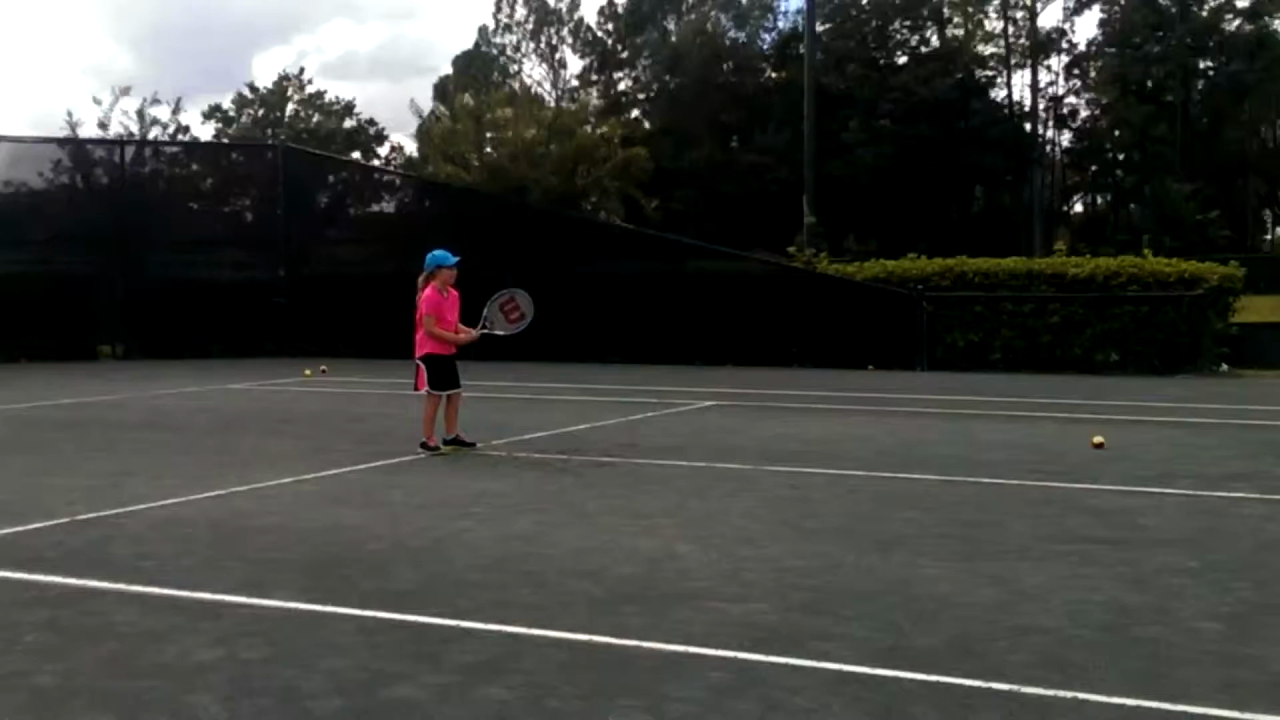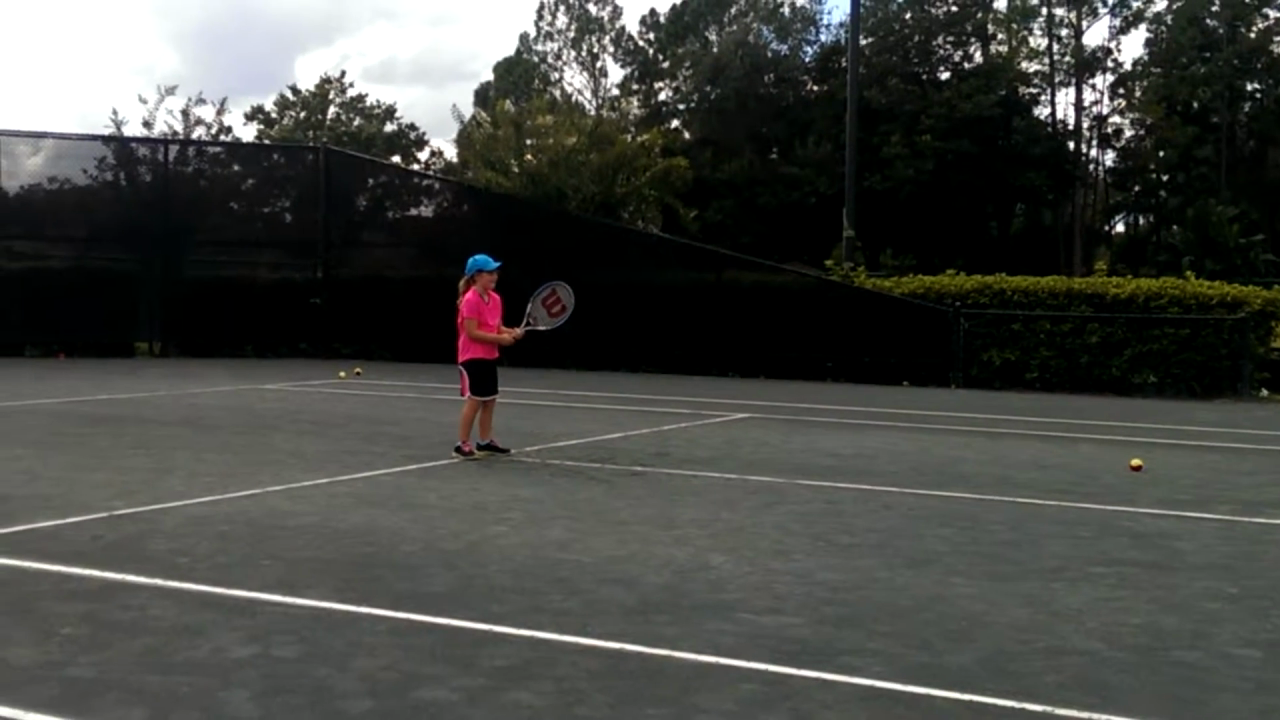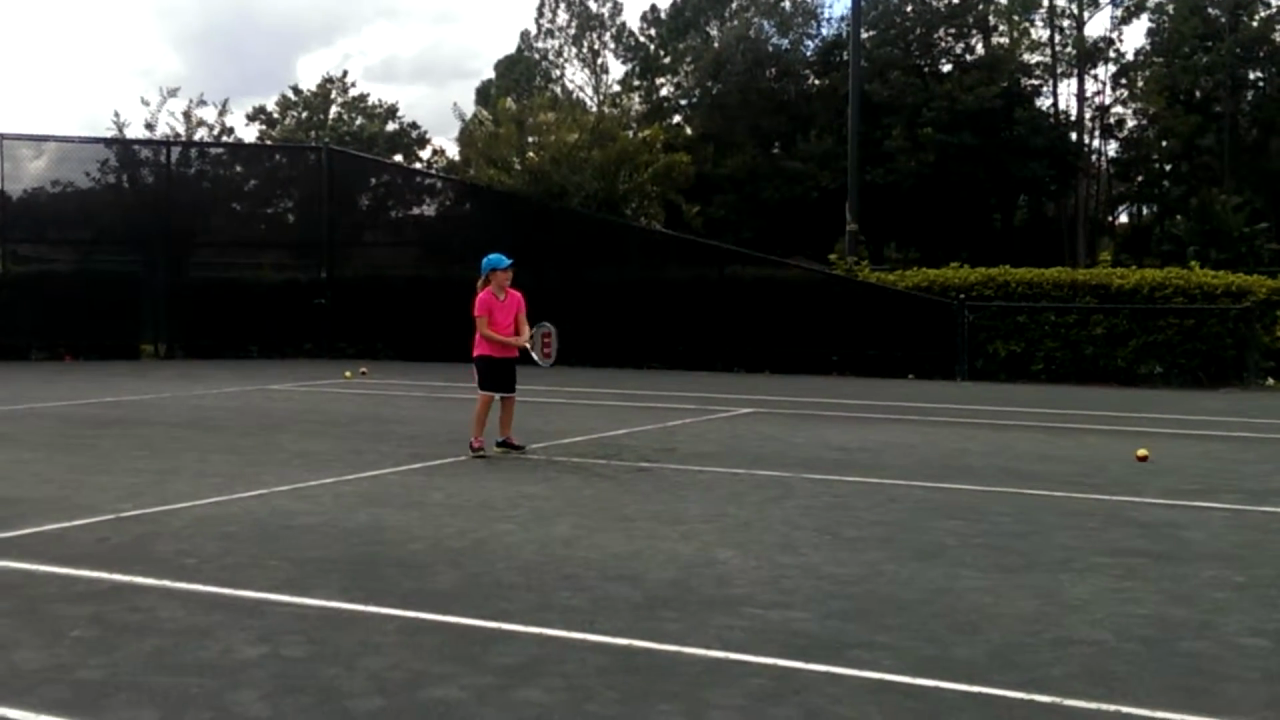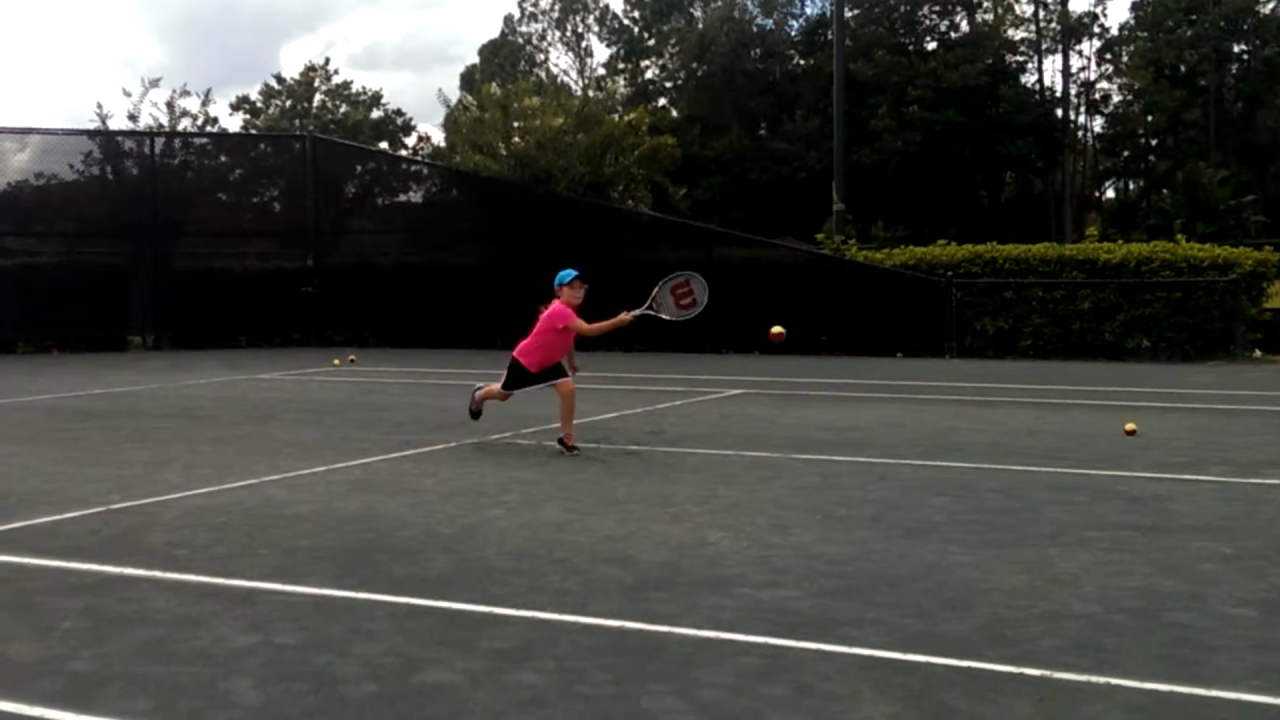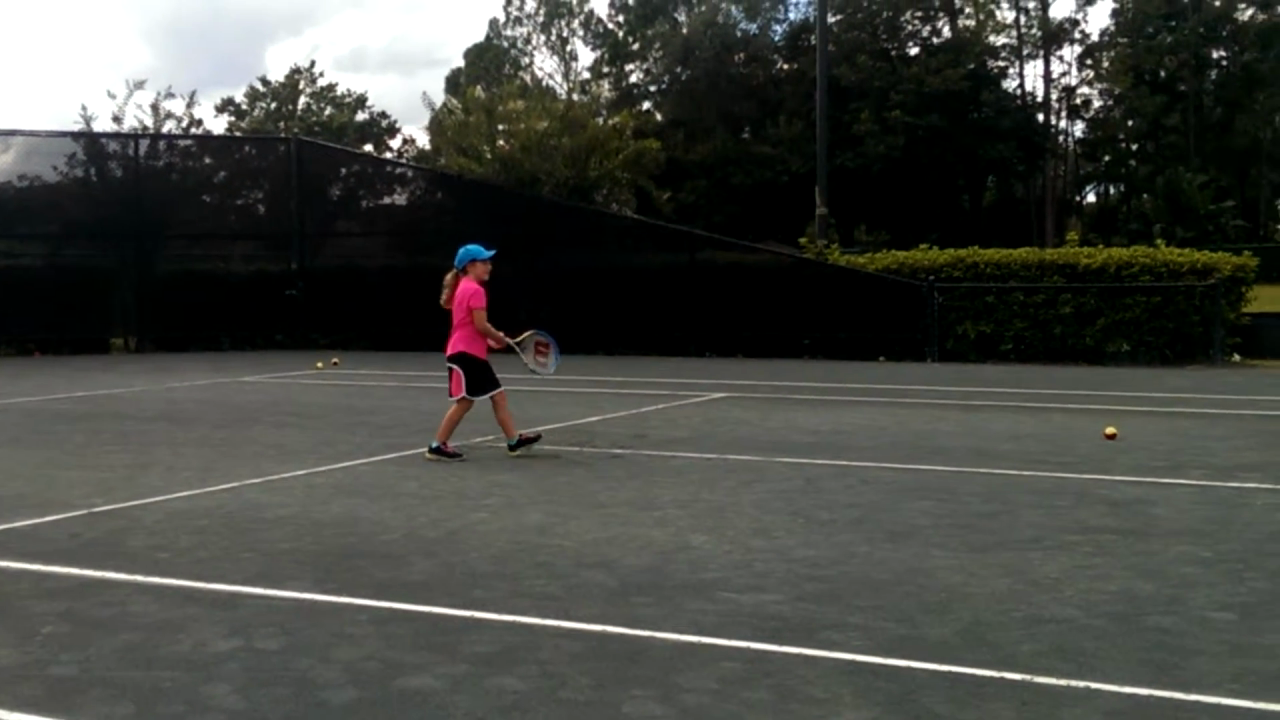
dt=1s
person 1, frame 1
left shoulder: (453, 295)
right shoulder: (430, 296)
right elbow: (430, 329)
left wrist: (468, 331)
right wrist: (456, 338)
left hip: (447, 353)
right hip: (431, 353)
left knee: (455, 394)
right knee: (434, 396)
left ankle: (451, 436)
right ankle: (427, 440)
person 1, frame 2
left shoulder: (495, 299)
right shoulder: (471, 300)
right elbow: (471, 332)
left wrist: (511, 332)
right wrist: (499, 339)
left hip: (489, 357)
right hip: (473, 358)
left knee: (489, 400)
right knee: (475, 400)
left ankle: (485, 441)
right ankle: (462, 444)
person 1, frame 3
left shoulder: (516, 297)
right shoulder: (484, 297)
left elbow: (523, 324)
right elbow: (482, 330)
left wrist: (525, 339)
right wrist: (508, 340)
left hip: (509, 356)
right hip: (487, 355)
left knee: (509, 397)
right knee: (486, 397)
left ankle: (504, 438)
right ankle: (476, 440)
person 1, frame 4
left shoulder: (568, 310)
right shoulder: (561, 311)
right elbow: (586, 330)
left wrist: (572, 363)
right wrist: (618, 321)
left hip: (549, 361)
right hip: (525, 359)
left knee: (568, 390)
right knee: (503, 394)
left ankle: (565, 436)
right ankle: (480, 393)
person 1, frame 5
left shoulder: (464, 289)
right shoulder: (475, 290)
right elbow: (481, 325)
left wrist: (489, 340)
right wrist: (500, 338)
left hip: (475, 354)
right hip: (464, 354)
left knee: (498, 396)
right knee: (464, 401)
left ankle: (514, 440)
right ankle: (437, 447)
